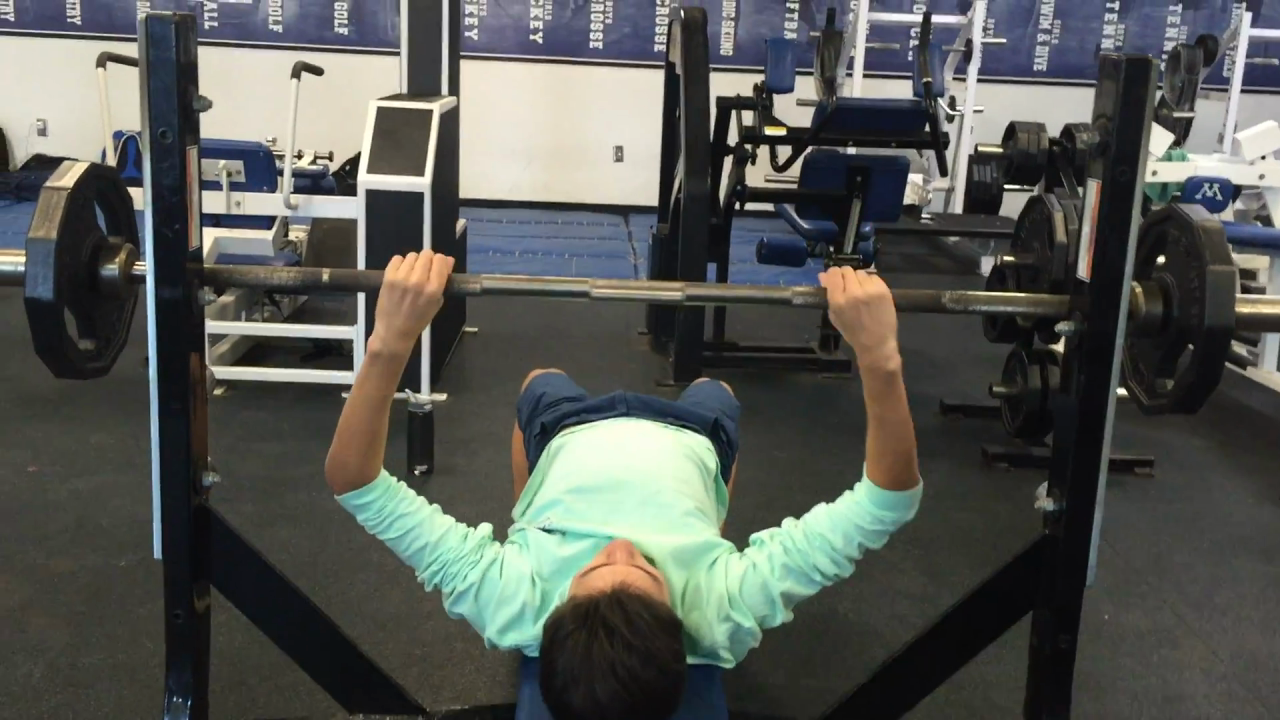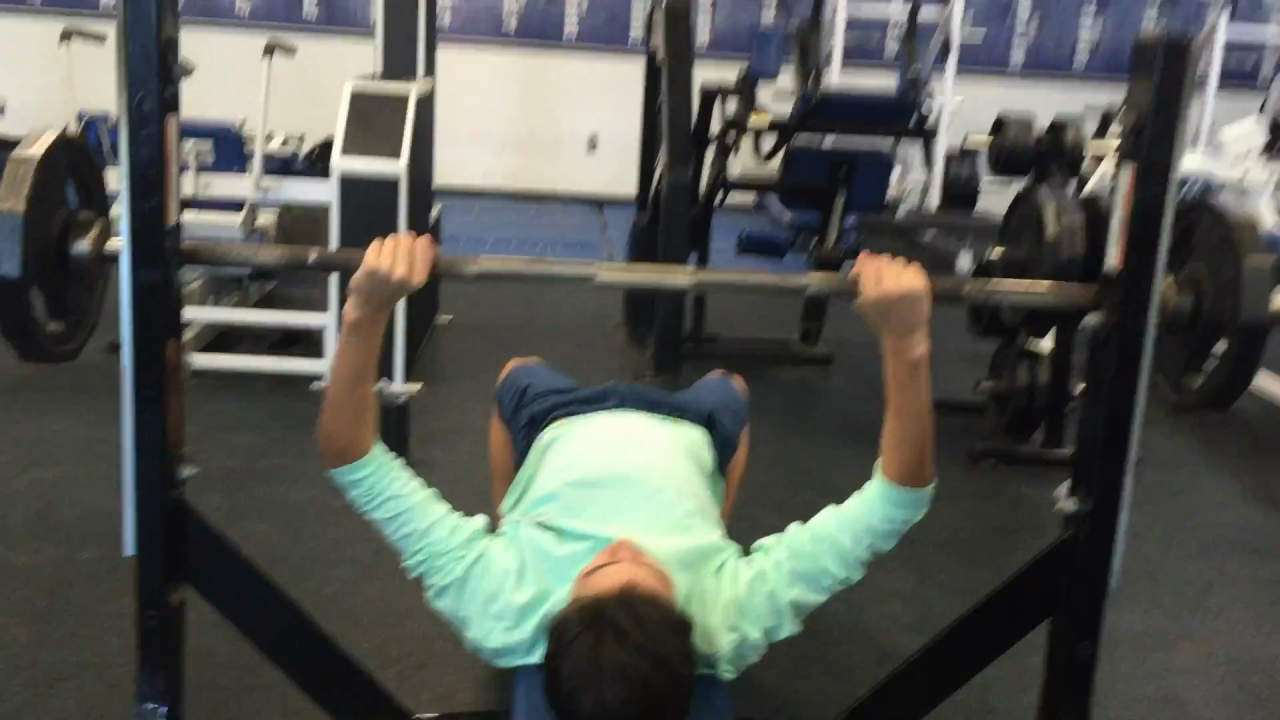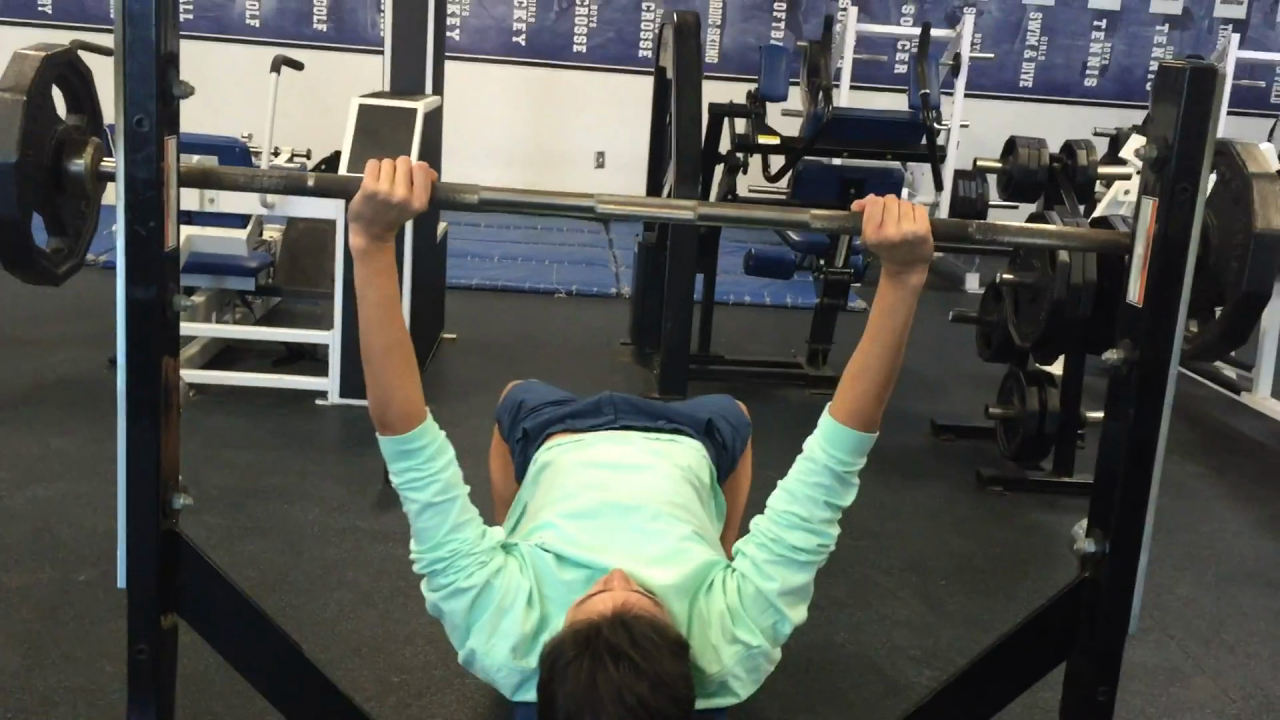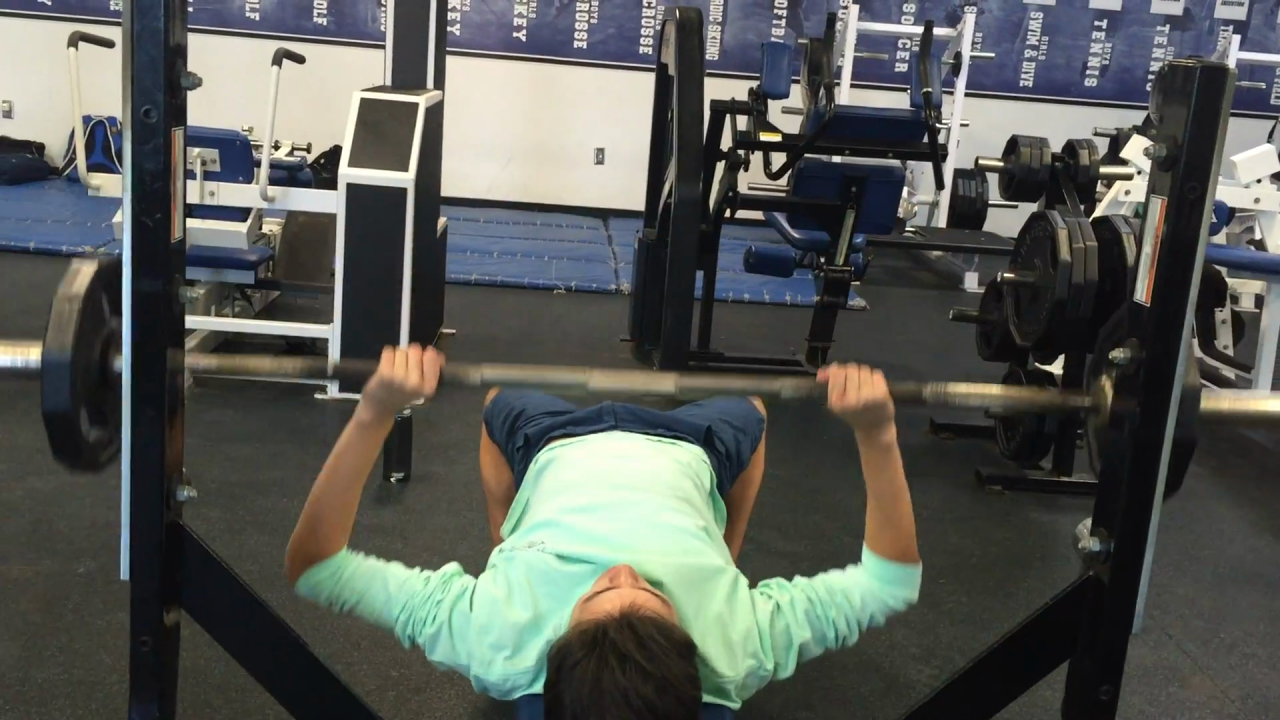
dt=1s
person 1, frame 1
left shoulder: (514, 606)
right shoulder: (724, 609)
left elbow: (353, 483)
right elbow: (889, 501)
left wrist: (389, 341)
right wrist: (879, 355)
left knee: (543, 383)
right knee: (713, 392)
person 1, frame 2
left shoulder: (502, 611)
right shoulder: (731, 620)
left elbow: (350, 463)
right elbow: (897, 502)
left wrist: (365, 313)
right wrist: (906, 344)
left knee: (520, 375)
right knee: (724, 388)
person 1, frame 3
left shoulder: (503, 637)
right shoulder: (732, 642)
left elbow: (409, 447)
right elbow: (836, 459)
left wrist: (372, 242)
right wrist: (901, 277)
left knee: (520, 398)
right knee: (729, 415)
person 1, frame 4
left shoulder: (497, 643)
right shoulder: (736, 647)
left elbow: (312, 571)
right elbow: (894, 585)
left wrist: (375, 414)
right wrist: (876, 437)
left knee: (506, 396)
right knee: (745, 411)
